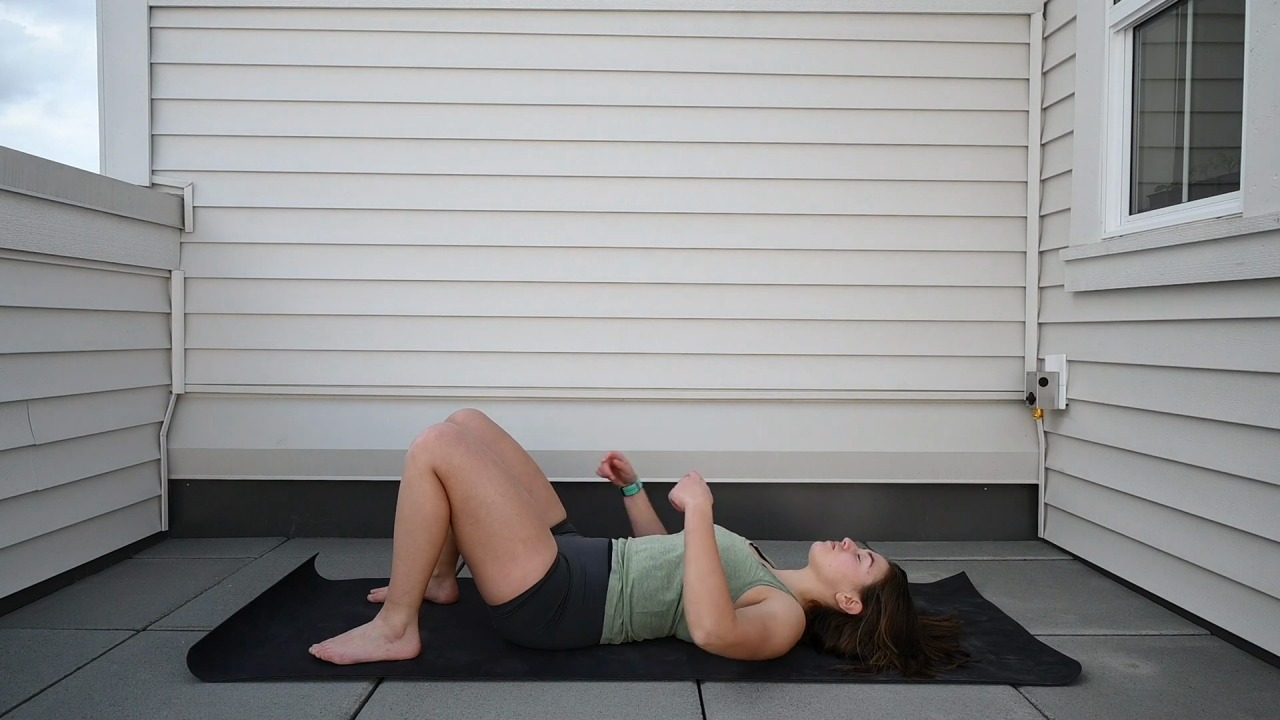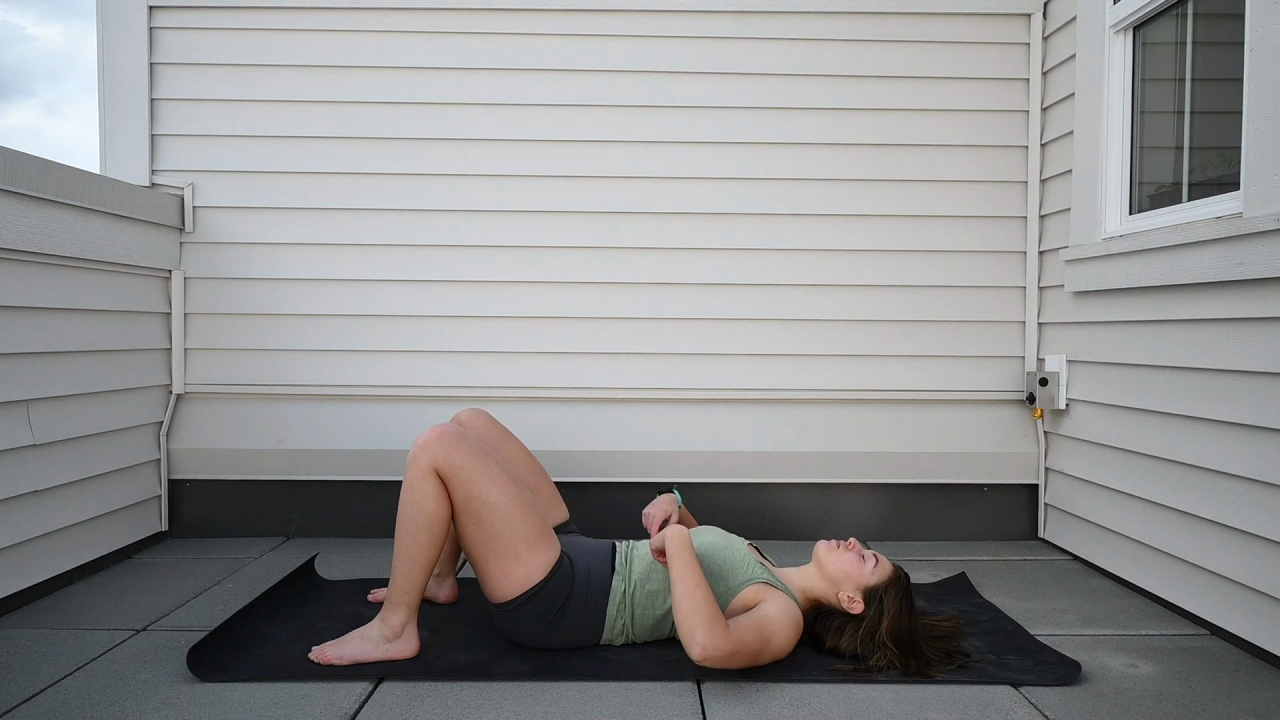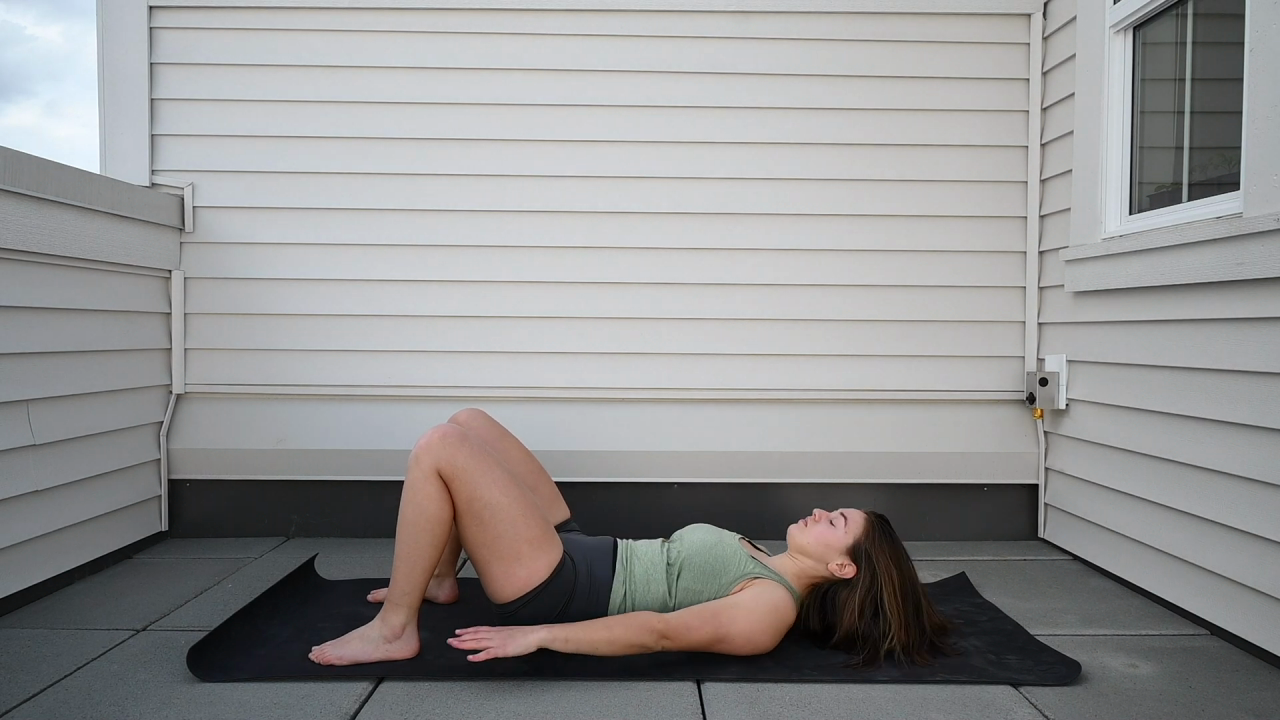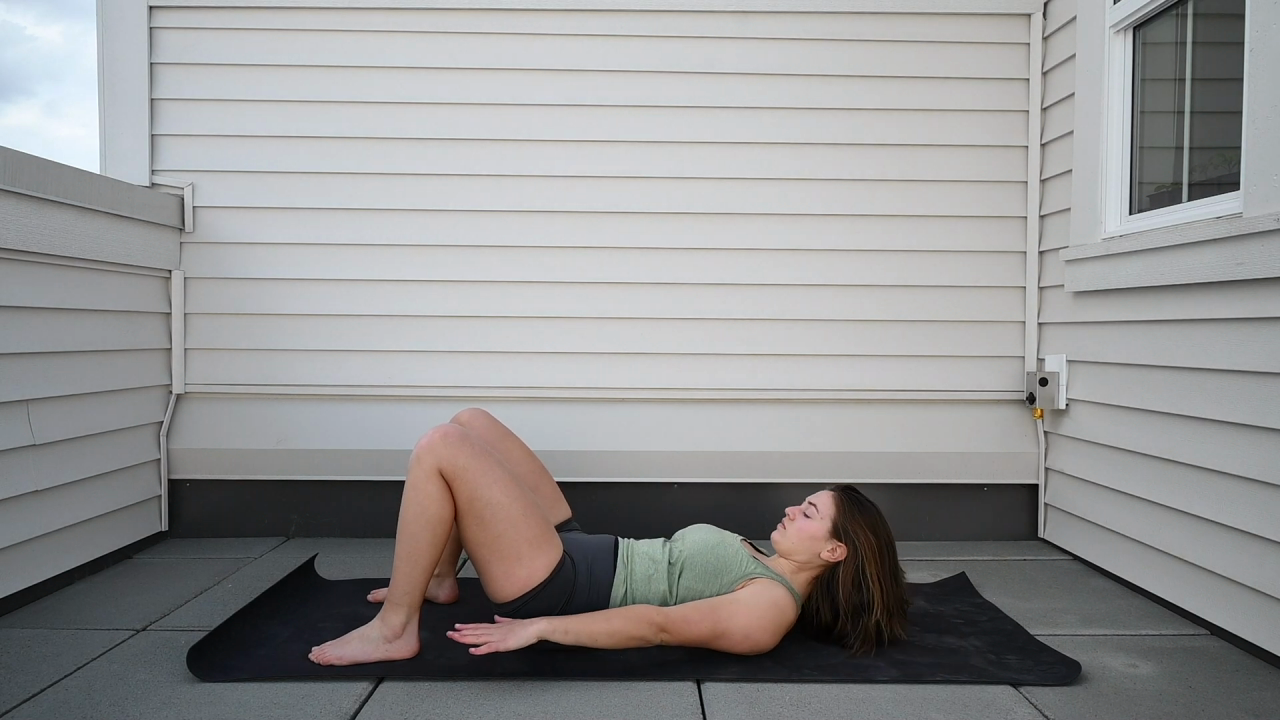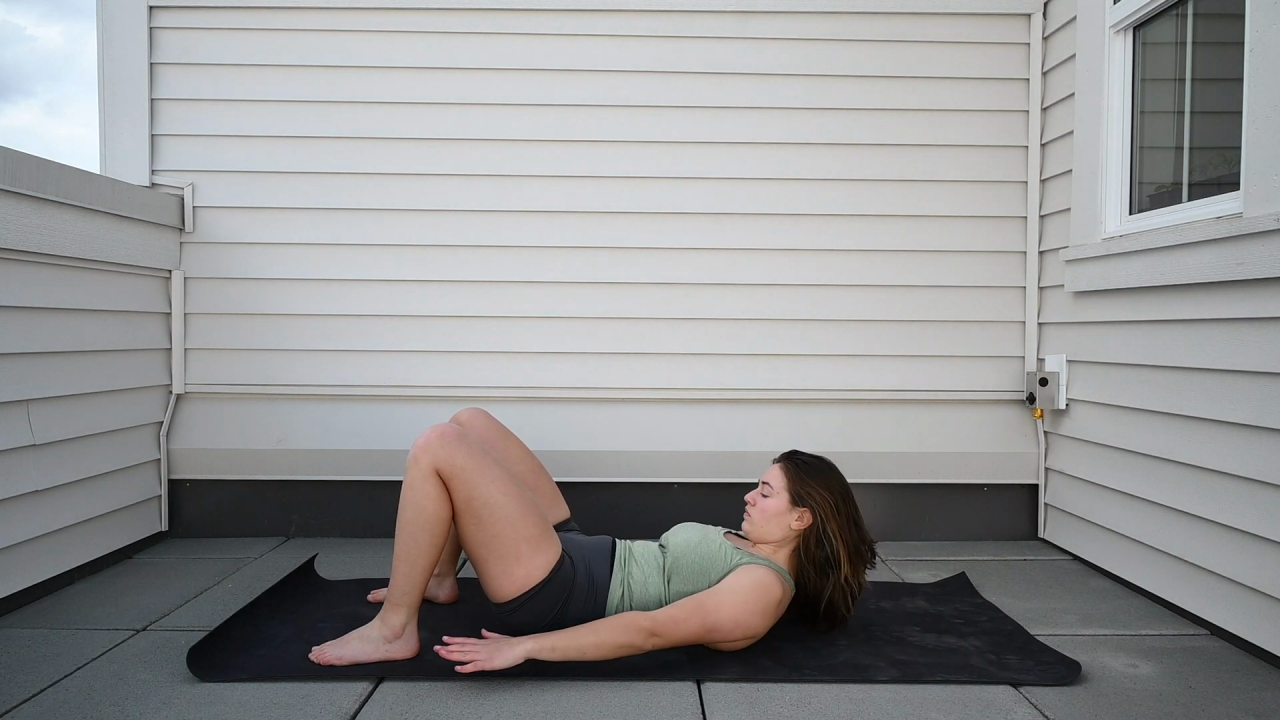
dt=0.7s
person 1, frame 1
left shoulder: (785, 621)
right shoulder: (765, 576)
left elbow: (710, 630)
left wrist: (699, 507)
right wrist: (634, 491)
left hip: (550, 602)
right hip: (576, 557)
left knee: (433, 448)
right knee: (464, 423)
left ankle: (394, 630)
right ankle: (436, 579)
person 1, frame 2
left shoulder: (783, 619)
right shoulder: (769, 574)
left elbow: (707, 645)
left wrist: (679, 541)
right wrist: (674, 505)
left hip: (554, 601)
right hip: (578, 555)
left knee: (436, 448)
right knee: (469, 422)
left ankle: (393, 630)
right ankle: (438, 578)
person 1, frame 3
left shoulder: (772, 607)
right shoulder: (766, 564)
left elbow: (663, 633)
left wrist: (537, 634)
left hip: (560, 591)
right hip: (585, 554)
left knee: (437, 449)
right knee: (466, 422)
left ankle: (393, 630)
right ankle: (437, 578)
person 1, frame 4
left shoulder: (771, 607)
right shoulder: (764, 566)
left elbow: (660, 626)
left wrist: (538, 626)
left hip: (559, 590)
right hip: (580, 550)
left knee: (438, 449)
right knee: (469, 422)
left ankle: (394, 629)
right ankle: (439, 577)
person 1, frame 5
left shoulder: (764, 590)
right shoulder: (752, 551)
left elbow: (650, 631)
left wrist: (524, 646)
left hip: (554, 594)
right hip: (575, 556)
left knee: (436, 447)
right knee: (469, 423)
left ankle: (394, 630)
right ankle: (437, 577)
